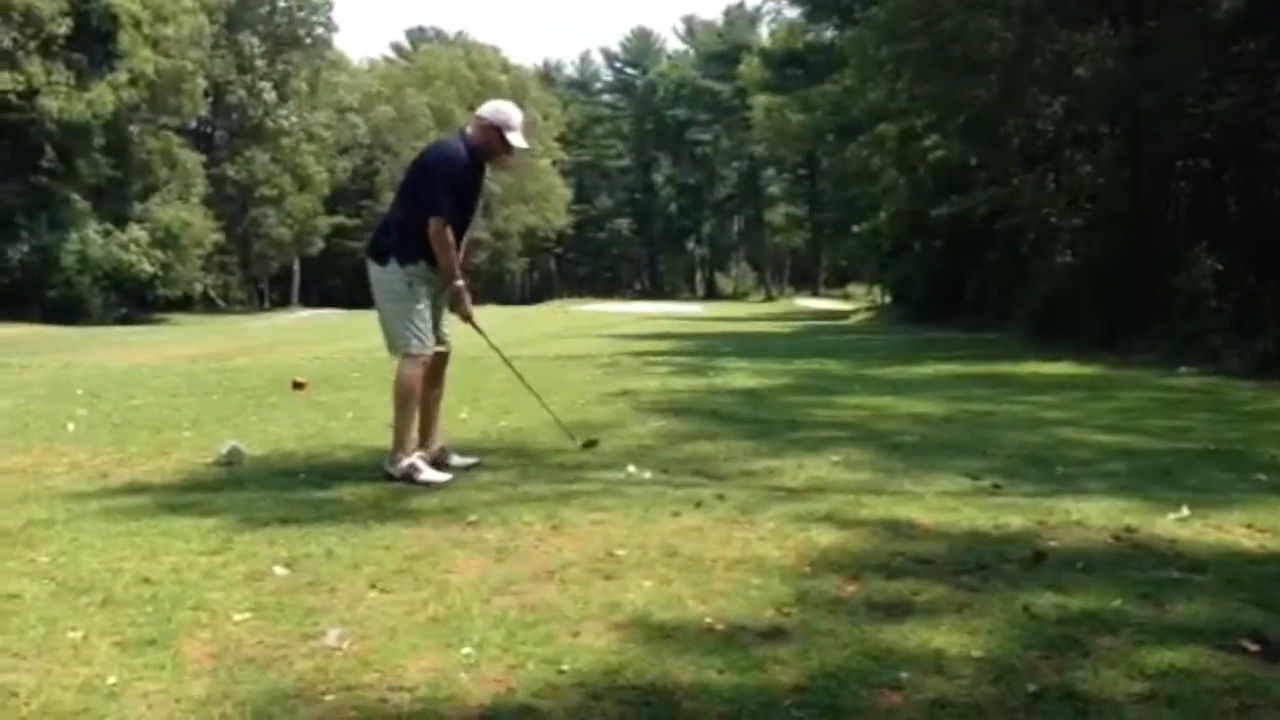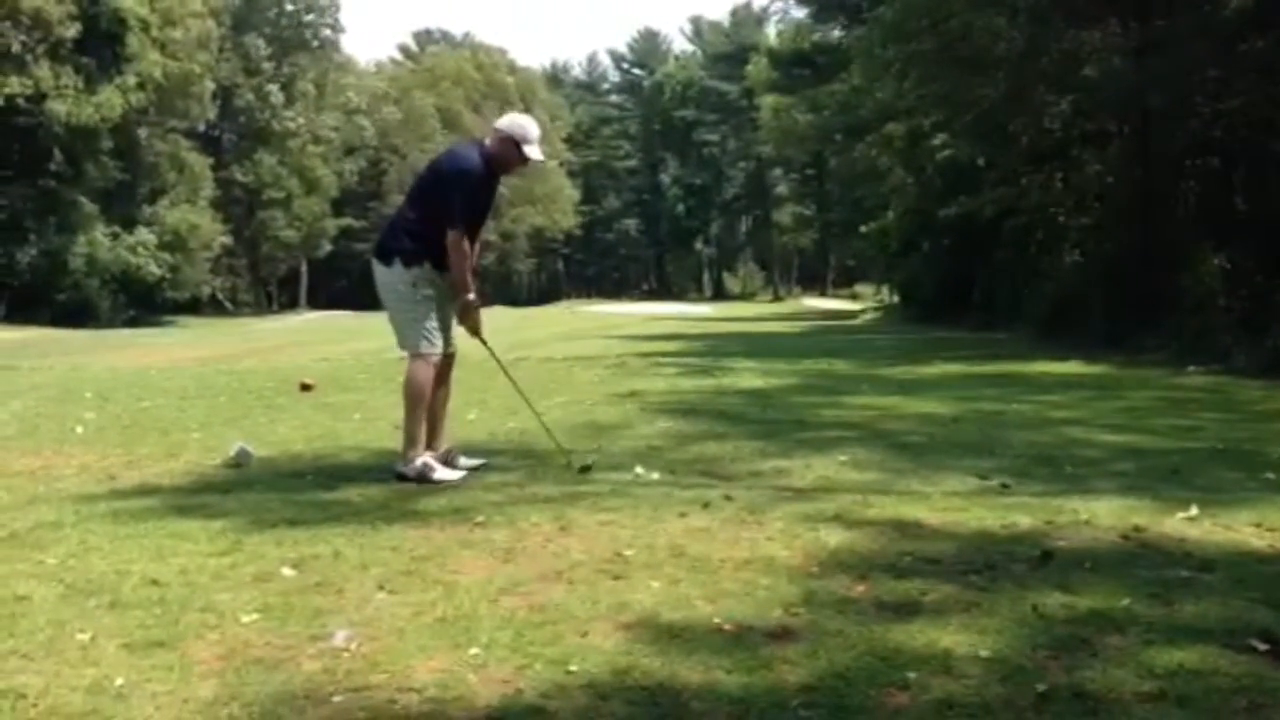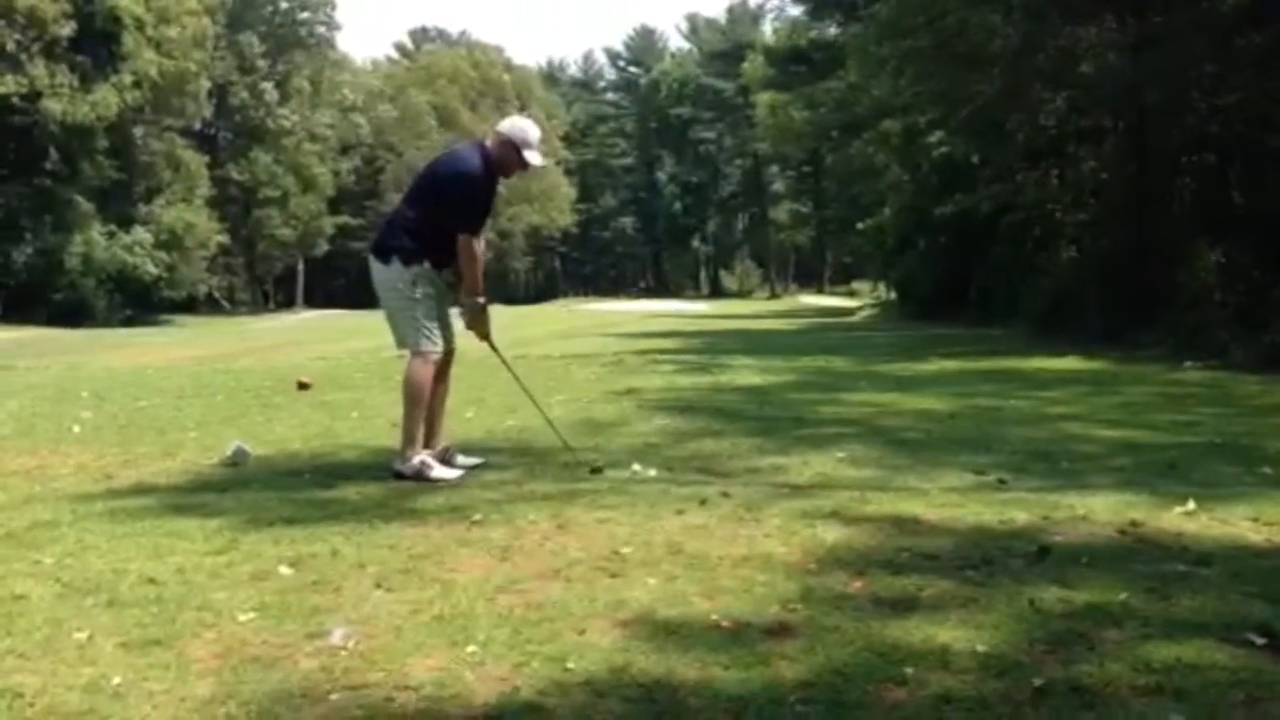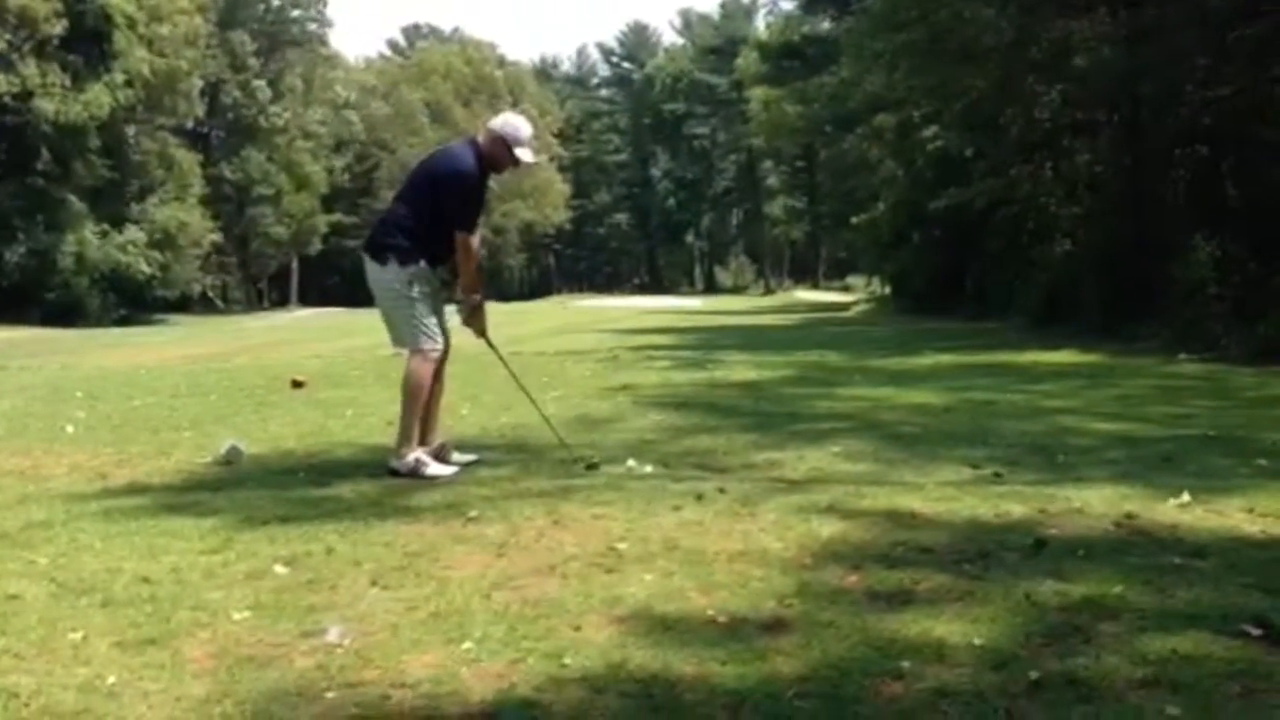
dt=0.3s
person 1, frame 1
left shoulder: (471, 163)
right shoulder: (449, 158)
left elbow: (459, 226)
right elbow: (438, 228)
left wrist: (454, 279)
right wrist: (457, 285)
left hip: (422, 266)
right hip: (398, 263)
left knee: (437, 353)
right knee: (416, 354)
left ankle: (429, 448)
right ankle: (401, 458)
person 1, frame 2
left shoulder: (485, 171)
right shoulder: (465, 168)
left elbow: (471, 236)
right elbow: (455, 240)
left wrist: (466, 289)
right wrist: (468, 297)
left hip: (428, 266)
right hip: (404, 264)
left knee: (444, 354)
right knee: (427, 353)
left ankle: (436, 449)
right ankle: (412, 458)
person 1, frame 3
left shoulder: (482, 170)
right shoulder: (468, 171)
left elbow: (475, 239)
right elbow: (465, 243)
left wrist: (471, 295)
right wrist: (477, 302)
left hip: (424, 264)
right hip: (402, 262)
left knee: (444, 351)
right knee: (426, 352)
left ankle: (434, 448)
right ankle: (410, 456)
person 1, frame 4
left shoulder: (471, 165)
right shoulder: (462, 169)
left elbow: (469, 237)
right elbow: (464, 243)
left wrist: (466, 292)
right wrist: (474, 299)
left hip: (415, 262)
right hip: (397, 261)
left knee: (439, 349)
right knee: (426, 349)
left ankle: (429, 445)
right ankle: (405, 454)
